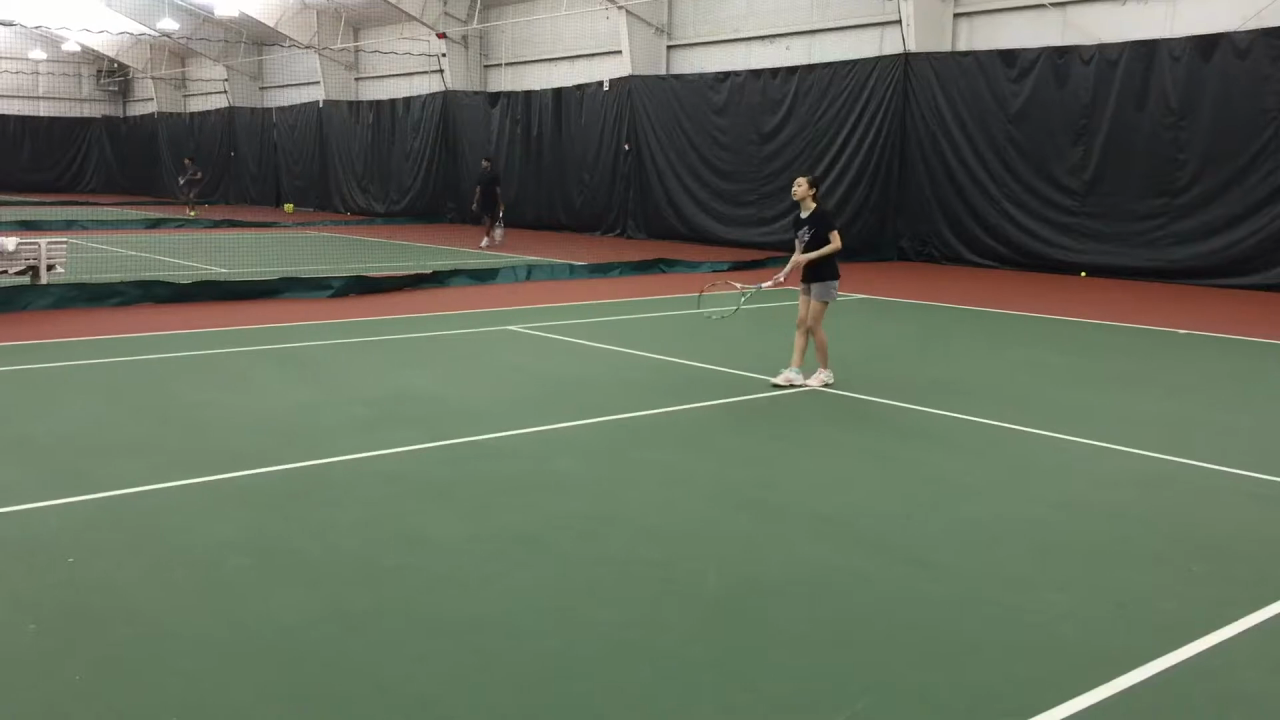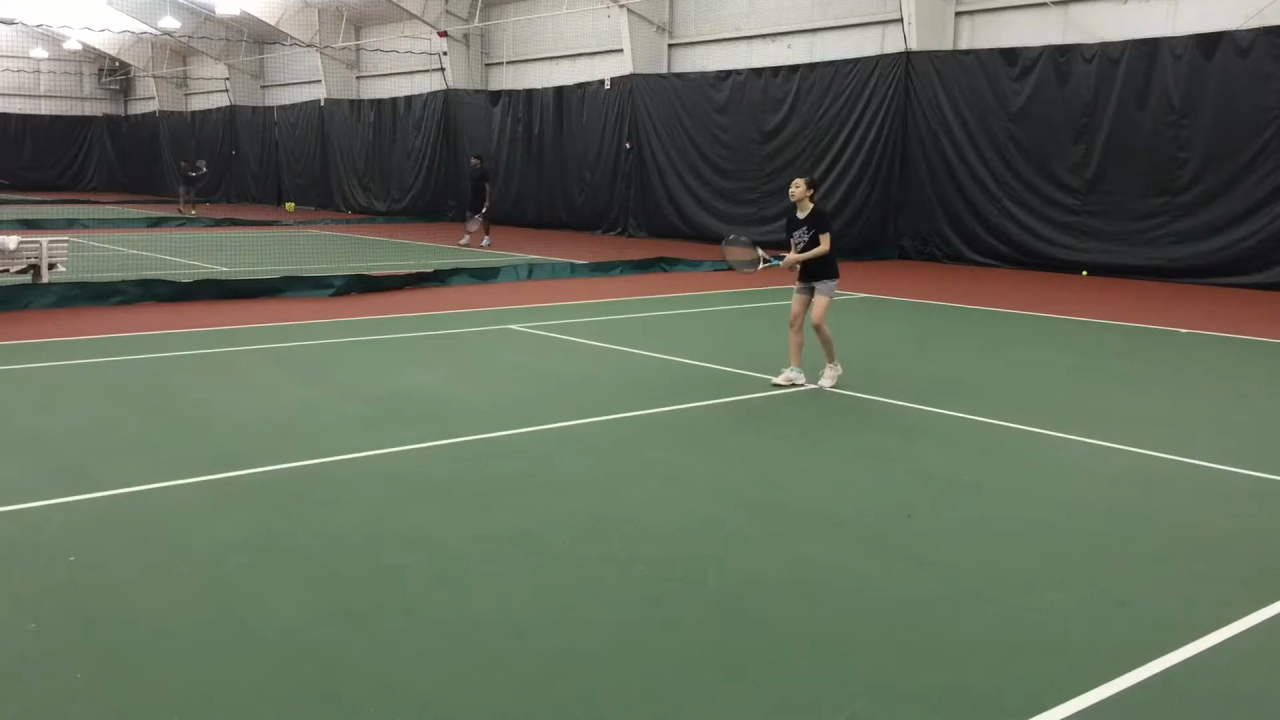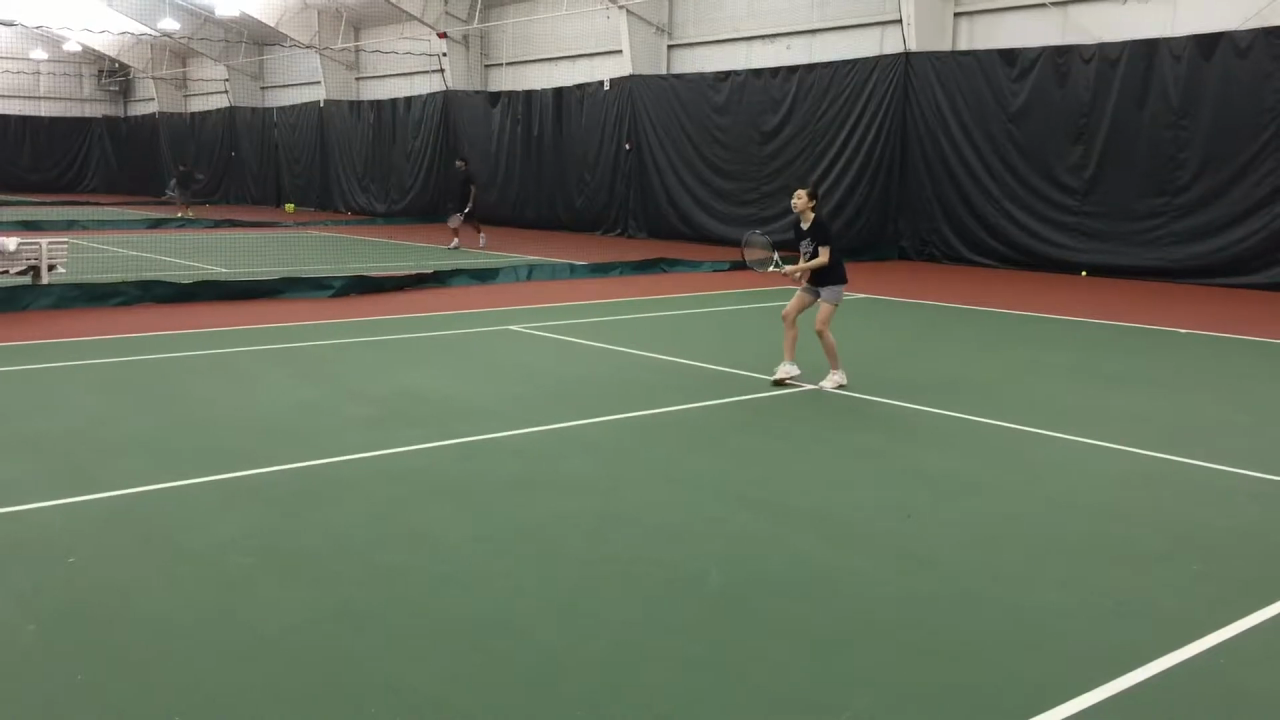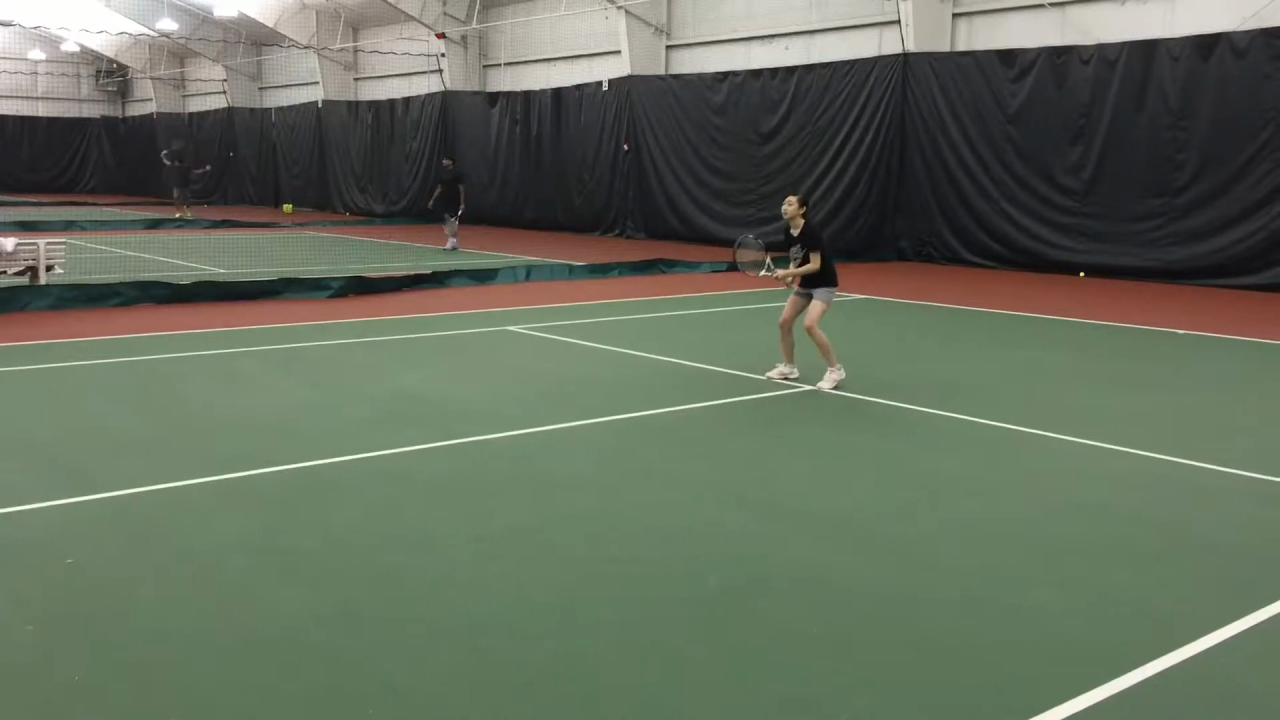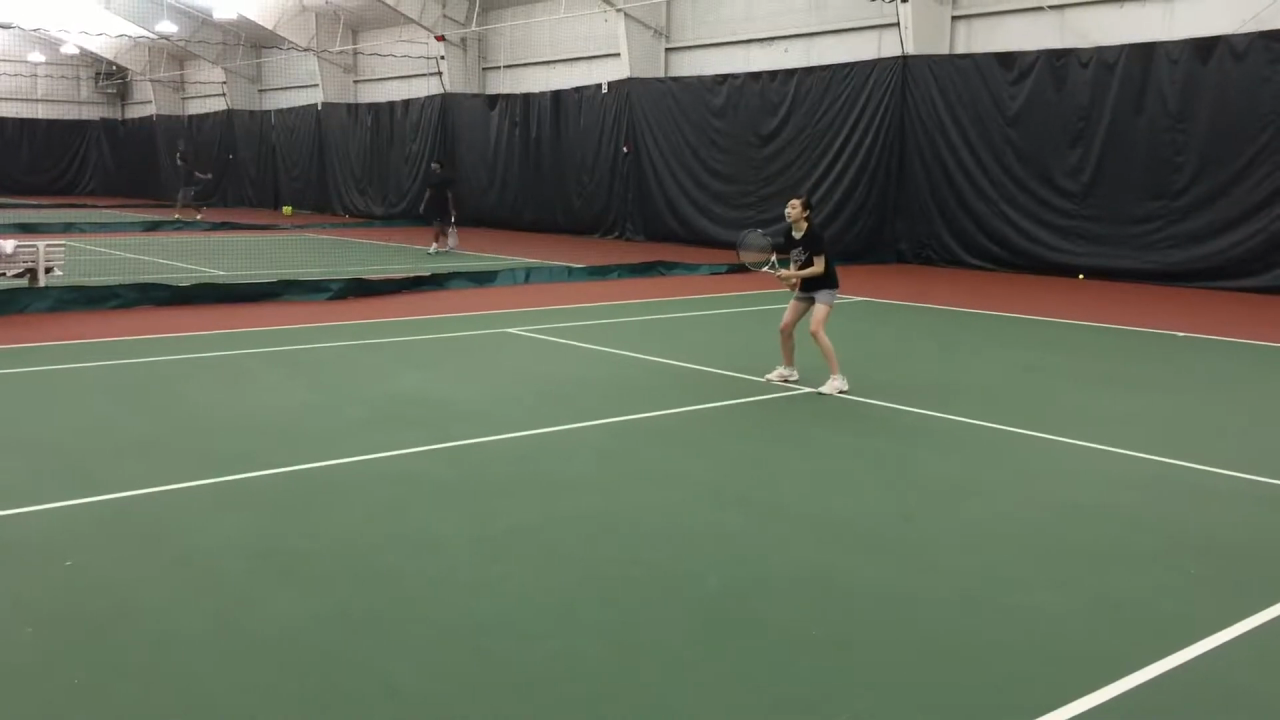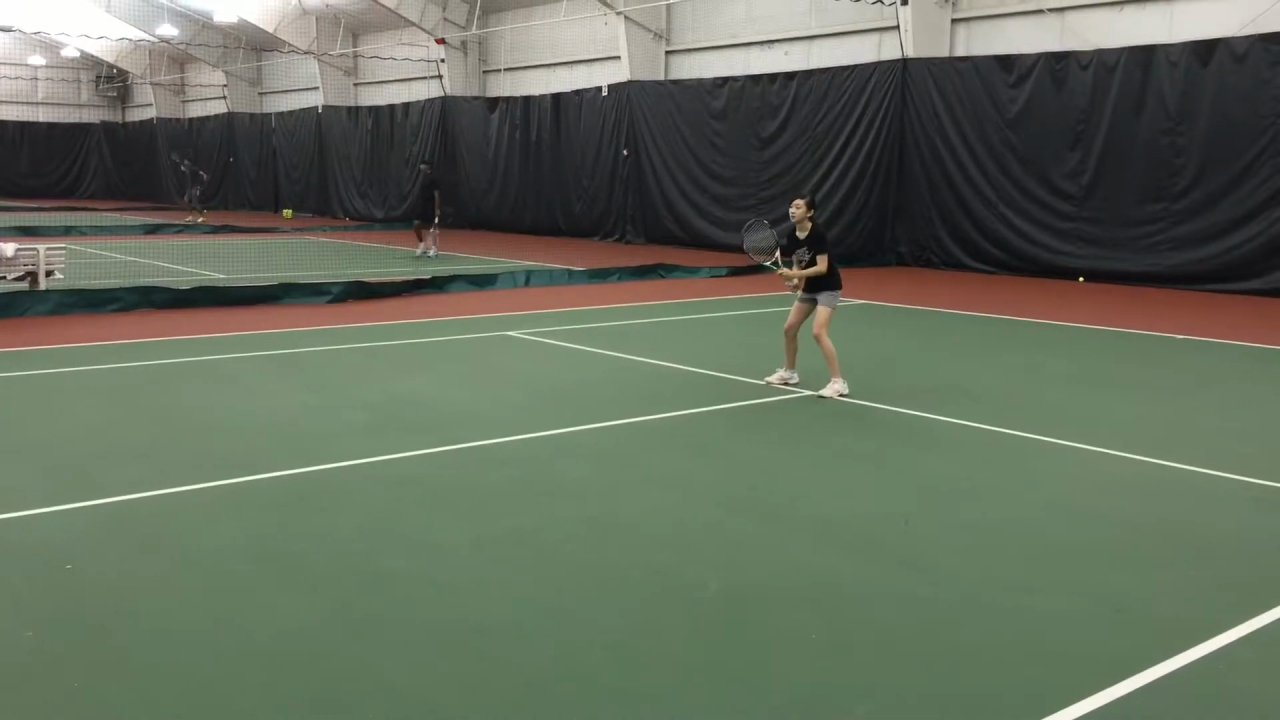
dt=0.3s
person 1, frame 1
left shoulder: (821, 215)
right shoulder: (797, 218)
left elbow: (837, 244)
left wrist: (809, 256)
right wrist: (785, 272)
left hip: (826, 277)
right hip: (808, 277)
left knee: (813, 324)
right knee: (801, 324)
left ankle: (825, 372)
right ankle: (794, 372)
person 1, frame 2
left shoulder: (819, 215)
right shoulder: (791, 219)
left elbow: (825, 247)
left wrist: (798, 257)
right wrist: (790, 261)
left hip: (826, 276)
right hip: (805, 277)
left knee: (817, 322)
right knee: (794, 322)
left ankle: (832, 365)
right ankle: (795, 371)
person 1, frame 3
left shoulder: (820, 225)
right shoulder: (798, 226)
left elbow: (824, 259)
left wrist: (797, 269)
right wrist: (799, 272)
left hip: (832, 280)
right hip: (814, 280)
left knee: (820, 327)
right knee: (788, 315)
left ankle: (837, 373)
right ankle: (789, 366)
person 1, frame 4
left shoulder: (810, 231)
right shoulder: (788, 232)
left elbow: (815, 265)
left wrist: (788, 274)
right wrist: (790, 277)
left hip: (825, 283)
right hip: (805, 284)
left knee: (810, 325)
right knee: (784, 322)
left ankle: (835, 369)
right ankle: (789, 367)
person 1, frame 5
left shoulder: (814, 234)
right shoulder: (788, 235)
left elbow: (819, 268)
left wrist: (792, 274)
right wrist: (791, 279)
left hip: (825, 286)
right hip: (805, 287)
left knee: (815, 329)
right knee: (785, 327)
left ankle: (837, 379)
right ankle: (788, 369)
person 1, frame 6
left shoulder: (818, 234)
right shoulder: (792, 235)
left elbow: (822, 267)
left wrist: (794, 274)
right wrist: (795, 280)
left hip: (828, 288)
right hip: (809, 288)
left knee: (819, 332)
right knee: (789, 328)
left ankle: (838, 382)
right ankle: (789, 372)
